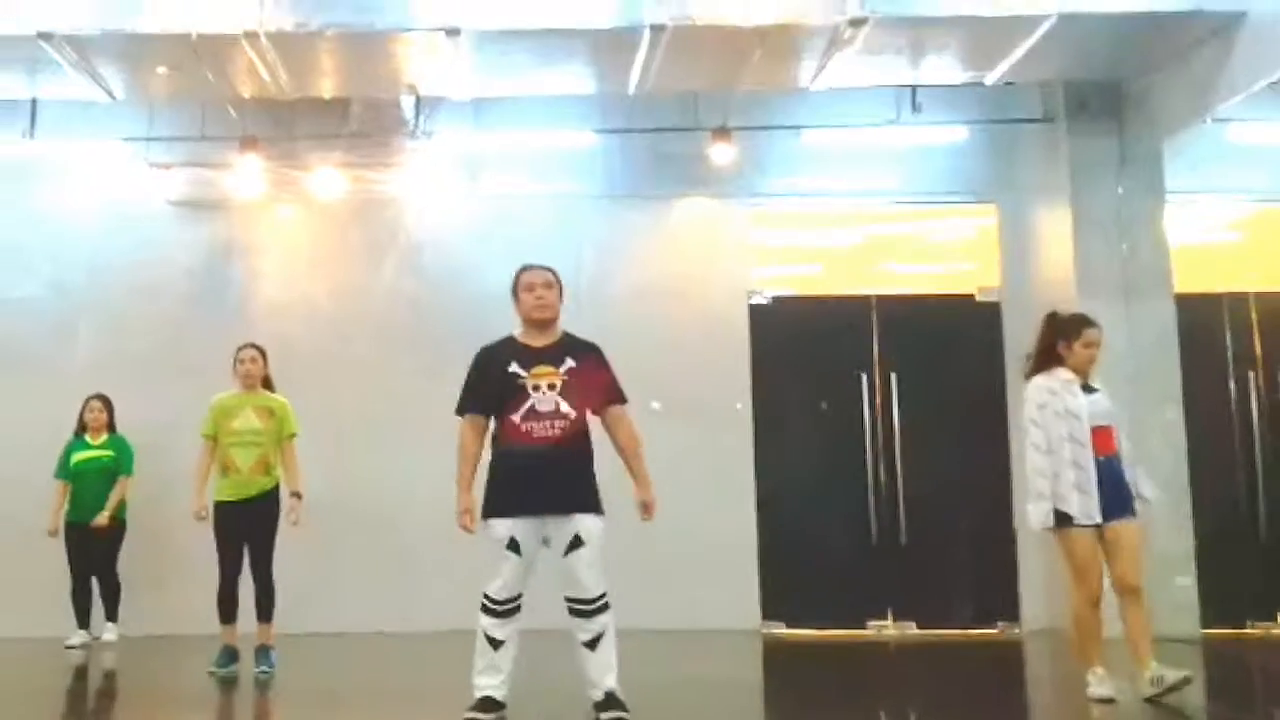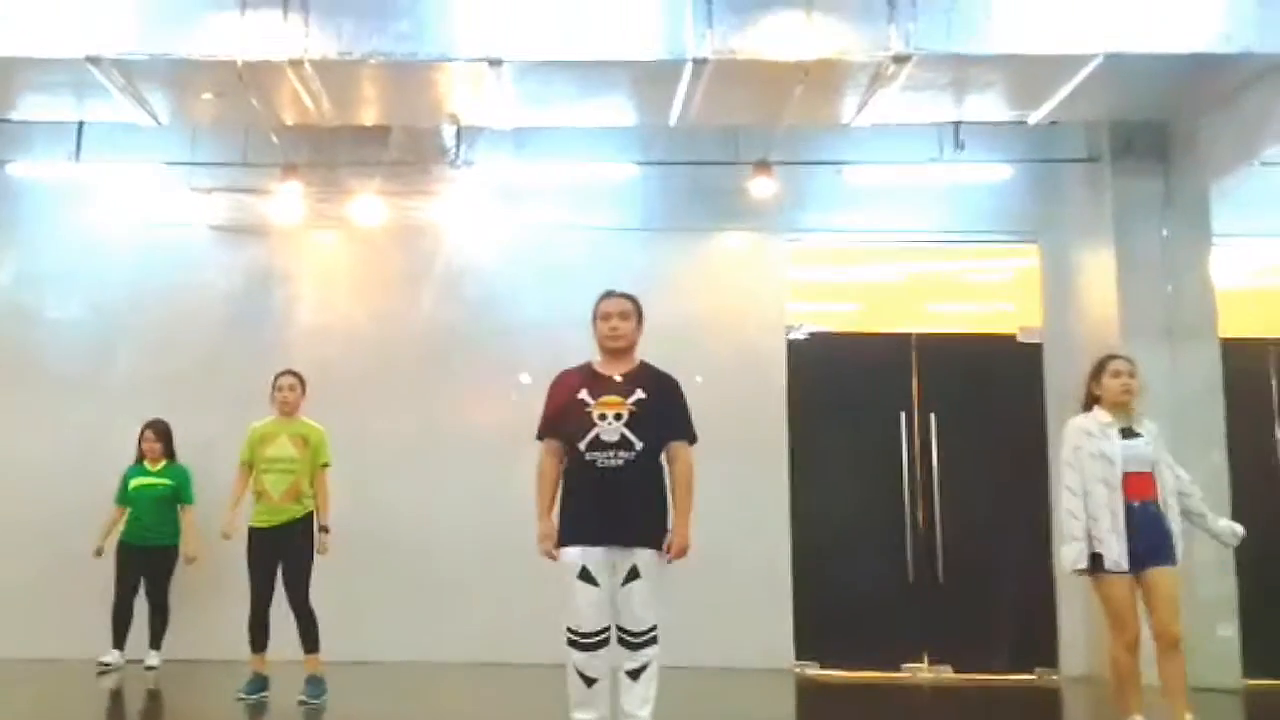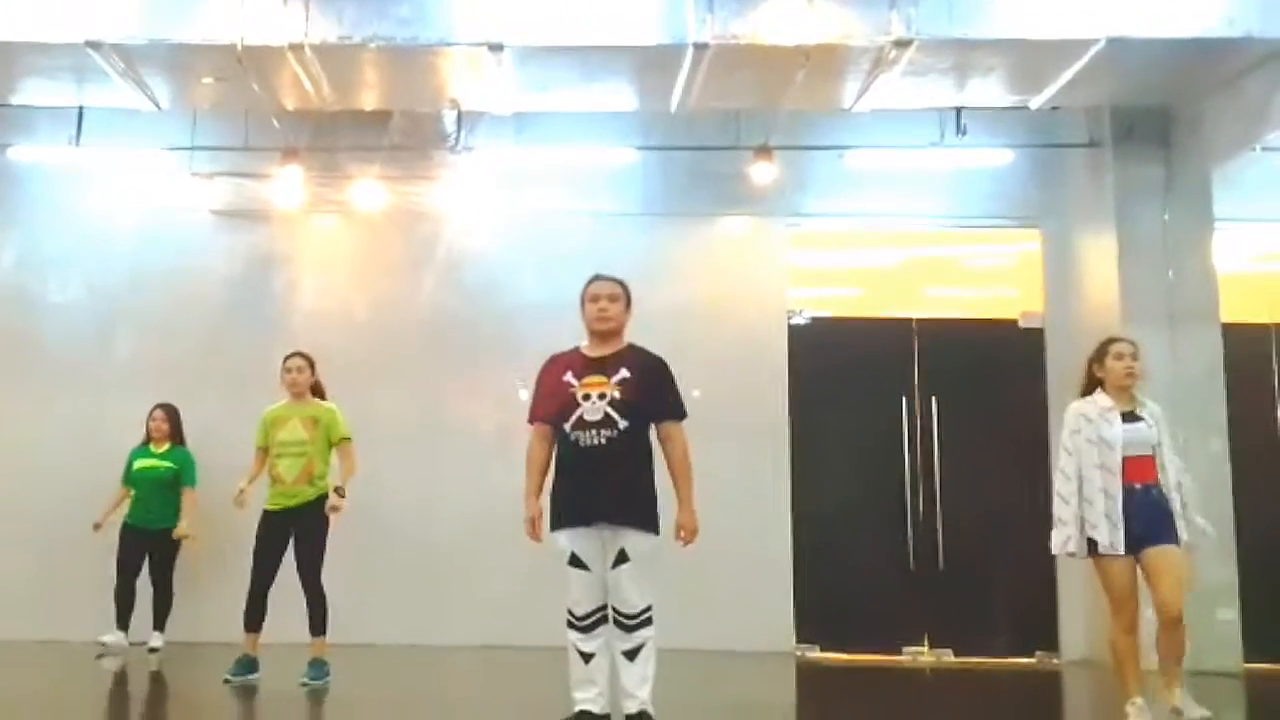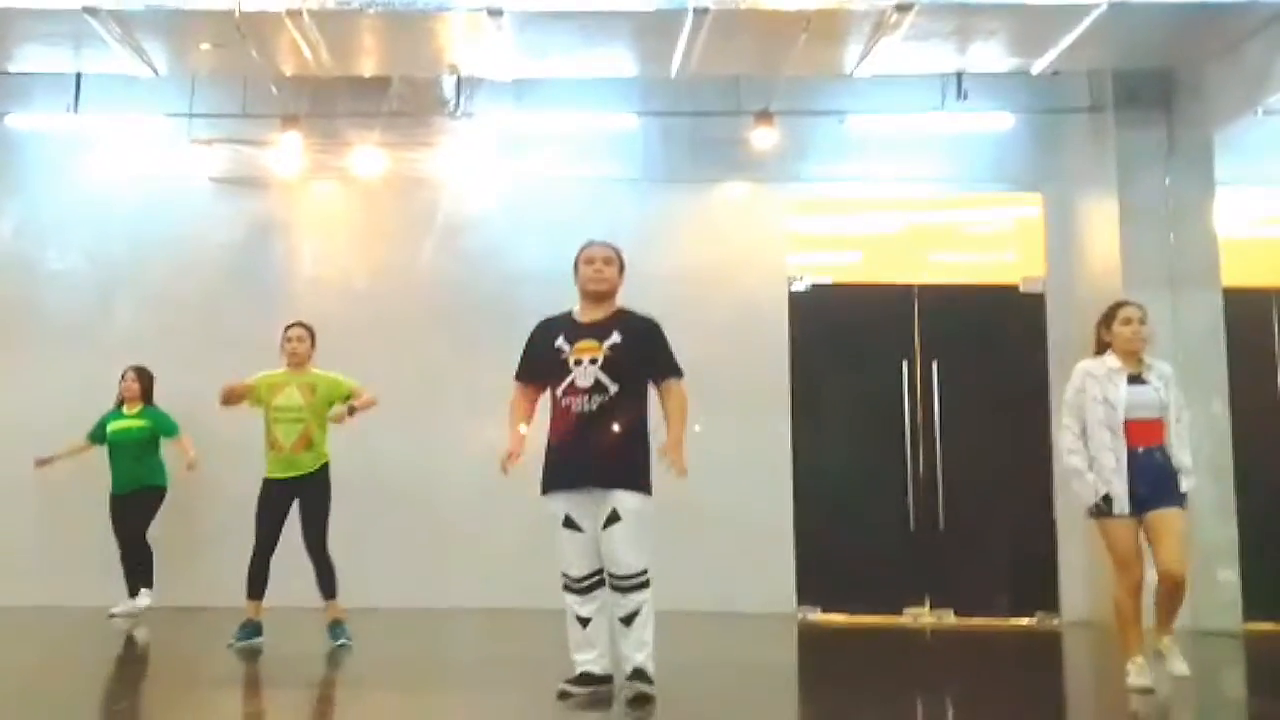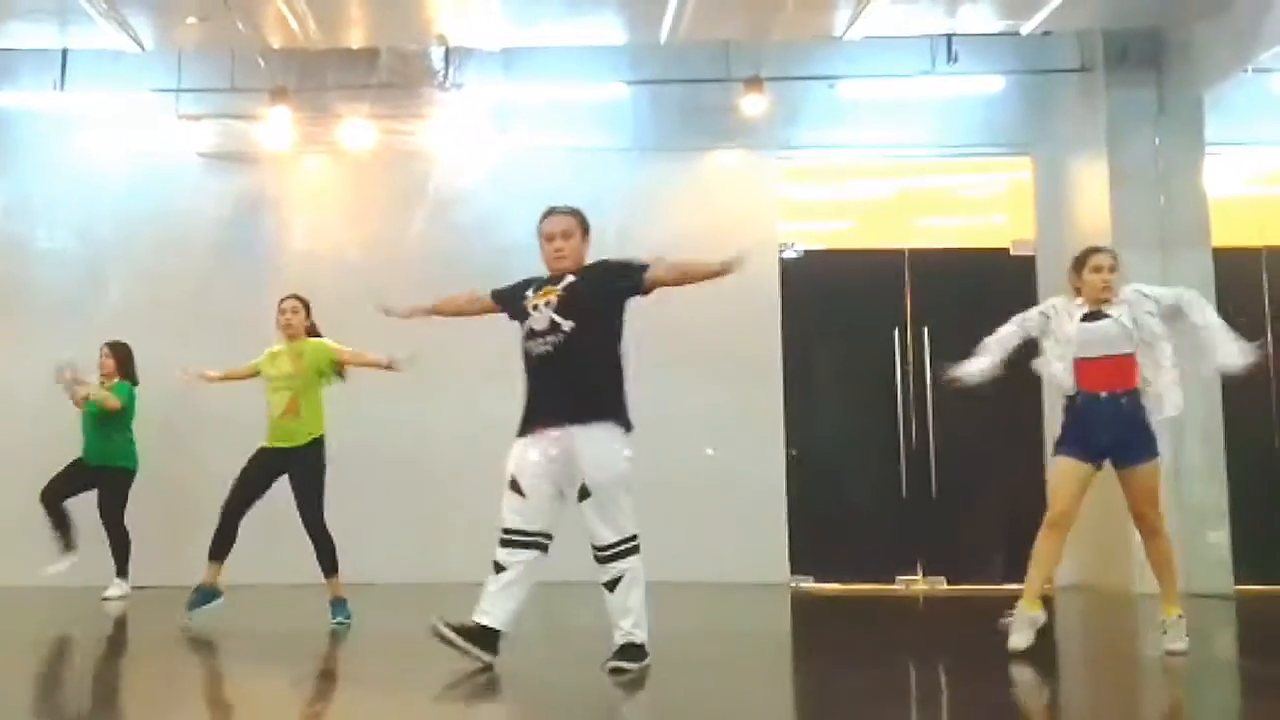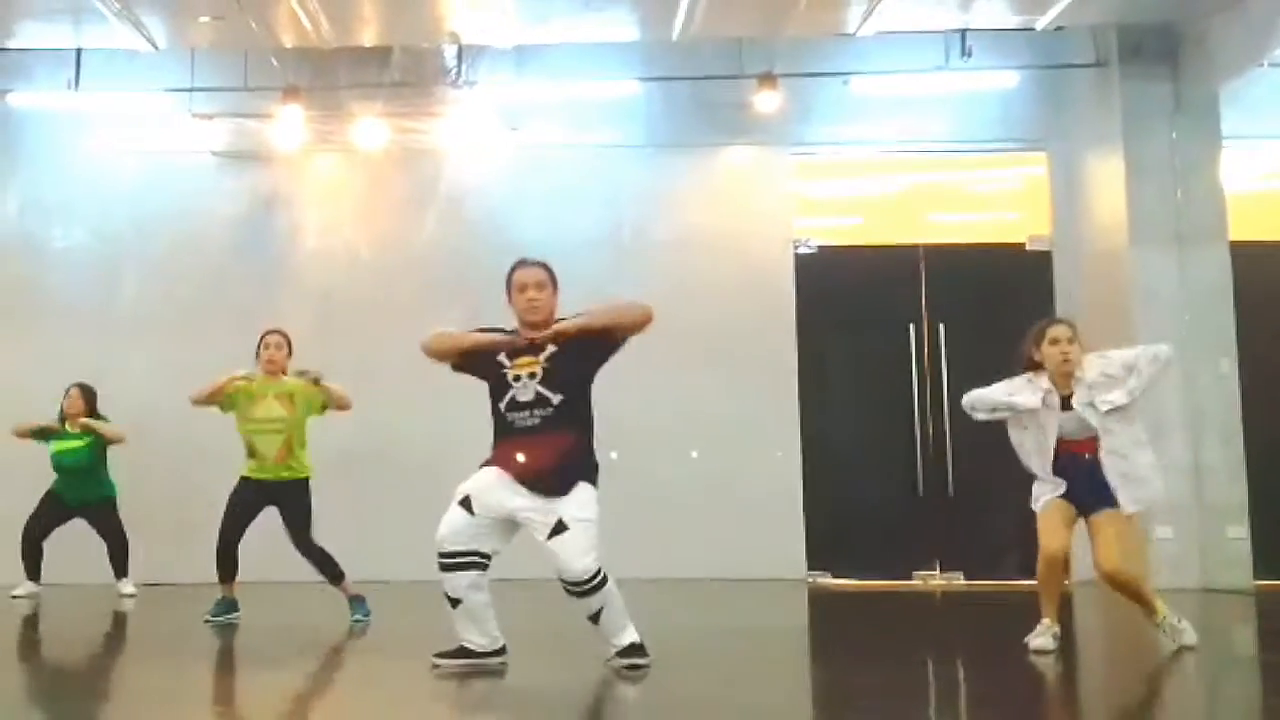
dt=0.5s
person 1, frame 1
left shoulder: (586, 355)
right shoulder: (493, 358)
left elbow: (617, 420)
right elbow: (472, 427)
left wrist: (642, 482)
right wrist: (465, 491)
left hip: (576, 497)
right hip: (511, 499)
left knee: (589, 595)
right knee: (502, 594)
person 1, frame 2
left shoulder: (662, 386)
right shoulder: (568, 384)
left elbow: (680, 457)
right elbow: (551, 455)
left wrist: (682, 523)
right wrist: (544, 519)
left hip: (642, 529)
right hip: (581, 529)
left knee: (638, 628)
right knee: (586, 629)
person 1, frame 3
left shoulder: (649, 367)
right shoulder: (556, 368)
left elbow: (672, 437)
right elbow: (541, 436)
left wrist: (686, 504)
right wrist: (531, 499)
left hip: (631, 510)
right hip: (573, 510)
left knee: (631, 608)
right knee: (583, 611)
person 1, frame 4
left shoulder: (641, 330)
right shoulder: (548, 332)
left elbow: (671, 387)
right elbow: (525, 390)
left wrist: (675, 438)
right wrist: (516, 437)
left hip: (624, 472)
right hip: (567, 472)
left knee: (628, 571)
right knee: (579, 576)
left ankle: (639, 668)
right ankle: (592, 668)
person 1, frame 5
left shoulder: (604, 279)
right shoulder: (525, 290)
left elbow: (658, 272)
right elbow: (479, 302)
left wrist: (715, 269)
right wrist: (420, 308)
left hip: (593, 427)
right hip: (538, 429)
left knee: (613, 535)
right knee: (520, 531)
left ankle: (632, 640)
right ankle: (487, 629)
person 1, frame 6
left shoulder: (578, 338)
right shoulder: (493, 346)
left elbow: (641, 315)
right elbow: (432, 346)
left wrist: (574, 325)
right wrist: (487, 340)
left hip: (566, 481)
right hip: (503, 474)
left knee: (578, 570)
right knee: (453, 542)
left ankle: (626, 641)
right ankle: (482, 645)
person 2, frame 1
left shoulder: (1097, 388)
right shoulder: (1042, 387)
right elbow: (1039, 447)
left wrist: (1140, 485)
right wrist: (1041, 502)
left hip: (1114, 483)
right hip: (1074, 491)
left knee: (1131, 583)
right knee: (1088, 588)
left ankle: (1150, 672)
right ankle: (1095, 672)
person 2, frame 2
left shoulder: (1148, 430)
right shoulder: (1081, 430)
left elbow: (1175, 481)
right elbow: (1073, 491)
left wrist: (1213, 523)
right wrist: (1076, 545)
left hip: (1154, 529)
right hip: (1111, 535)
left knee: (1170, 634)
right knee: (1126, 635)
person 2, frame 3
left shoulder: (1152, 412)
right shoulder: (1082, 413)
left elbow: (1171, 467)
right elbow: (1069, 472)
left wrist: (1188, 516)
right wrist: (1066, 528)
left hip: (1155, 511)
right hip: (1110, 517)
left knee: (1173, 609)
right knee: (1125, 617)
person 2, frame 4
left shoulder: (1163, 373)
right shoulder: (1088, 373)
left elbow: (1178, 427)
right elbow: (1070, 432)
left wrist: (1184, 471)
right wrist: (1087, 481)
left hip: (1160, 473)
right hip: (1115, 478)
left knee: (1174, 569)
right knee: (1129, 577)
left ankle: (1165, 636)
right ankle: (1135, 660)
person 2, frame 5
left shoulder: (1137, 301)
right shoulder: (1057, 311)
left elbow: (1189, 302)
right elbow: (1013, 331)
left wrist: (1221, 342)
right wrist: (983, 363)
left hip: (1129, 419)
right hip: (1081, 422)
left knee: (1150, 522)
right knee: (1056, 518)
left ankle: (1173, 614)
right ankle: (1028, 612)
person 2, frame 6
left shoulder: (1102, 368)
right shoulder: (1027, 387)
left elbow: (1159, 353)
right elbow: (971, 400)
left wrist: (1125, 394)
right wrist: (1017, 403)
left hip: (1105, 479)
right hip: (1057, 479)
left knee: (1113, 567)
right knee: (1053, 550)
left ankle: (1158, 611)
right ankle: (1048, 624)
person 3, frame 1
left shoulder: (278, 406)
right shoulder: (219, 405)
left elbow: (287, 454)
right elbow: (208, 453)
left wrist: (295, 493)
right wrist: (199, 494)
left hip: (264, 497)
right hip: (226, 499)
left knee: (261, 572)
right knee: (228, 572)
left ankle: (263, 647)
right ankle: (229, 647)
person 3, frame 2
left shoulder: (314, 433)
right shoulder: (257, 432)
left elbow: (320, 484)
right elbow: (243, 477)
left wrist: (323, 527)
right wrist: (231, 514)
left hip: (298, 524)
right hip: (261, 525)
left knee: (298, 598)
right knee: (259, 601)
left ankle: (314, 677)
right ankle: (258, 676)
person 3, frame 3
left shoulder: (327, 413)
right shoulder: (271, 415)
left elbow: (347, 457)
right elbow: (261, 458)
left wrist: (339, 490)
right wrist: (246, 483)
left hip: (312, 506)
right hip: (275, 507)
left knee: (310, 581)
right knee: (260, 581)
left ankle: (318, 661)
right ankle: (249, 657)
person 3, frame 4
left shoulder: (325, 382)
right shoulder: (264, 381)
left elbow: (369, 396)
right elbow: (227, 399)
left wrist: (350, 408)
right wrist: (232, 391)
left hip: (313, 474)
right hip: (276, 476)
left knee: (316, 547)
right knee: (262, 547)
left ankle: (336, 622)
right ankle: (252, 622)
person 3, frame 5
left shoulder: (316, 349)
right shoulder: (273, 353)
left elbow: (349, 356)
right elbow: (251, 370)
left wrist: (386, 363)
right wrist: (216, 376)
left hip: (306, 447)
right hip: (272, 448)
left knee: (313, 523)
right knee: (231, 511)
left ankle: (337, 600)
right ankle: (208, 587)
person 3, frame 6
left shoulder: (303, 389)
right shoulder: (241, 388)
left elbow: (345, 405)
right elbow: (197, 399)
left wrist: (320, 384)
right wrist: (228, 381)
left hip: (293, 479)
right hip: (253, 479)
left knee: (305, 544)
right knee: (227, 538)
left ankle: (354, 597)
right ankle: (227, 600)
person 4, frame 1
left shoulder: (119, 445)
right shoulder: (73, 446)
left elbow: (122, 482)
right elbow: (63, 484)
left wrist: (106, 513)
right wrist: (55, 517)
left hip: (108, 521)
right hip: (77, 522)
left knee: (105, 571)
right knee: (79, 575)
left ankle: (111, 623)
right ankle: (83, 630)
person 4, frame 2
left shoulder: (178, 473)
right shoulder: (132, 472)
left elbow: (186, 511)
right elbow: (119, 508)
left wrist: (189, 543)
right wrist: (103, 538)
left hip: (164, 546)
right hip: (130, 543)
left knee: (157, 598)
right knee: (123, 595)
left ankle: (154, 652)
right ankle: (117, 651)
person 4, frame 3
left shoulder: (182, 456)
right shoulder: (137, 453)
left elbow: (188, 492)
right elbow: (125, 488)
left wrist: (185, 523)
right wrist: (105, 515)
left hip: (165, 530)
right hip: (134, 525)
left knee: (161, 580)
right knee: (124, 576)
left ankle: (157, 634)
right ankle: (120, 632)
person 4, frame 4
left shoulder: (154, 415)
right shoulder: (111, 417)
left elbow: (178, 435)
right elbow: (87, 443)
left wrist: (190, 452)
right wrist: (55, 457)
left hip: (150, 486)
right hip: (120, 490)
left knee: (135, 533)
right knee: (124, 543)
left ankle: (146, 589)
right ankle: (132, 599)
person 4, frame 5
left shoulder: (124, 389)
right shoulder: (100, 386)
left elbow: (113, 404)
right elbow: (82, 404)
left wrist: (89, 389)
right wrist: (71, 384)
left hip: (117, 464)
right hip: (91, 461)
left knee: (112, 520)
right knee: (49, 495)
left ankle: (121, 581)
right ankle: (68, 551)
person 4, frame 6
left shoulder: (96, 427)
right shoulder: (55, 429)
left elbow: (119, 437)
right elbow: (19, 432)
left wrist: (87, 423)
right wrist: (42, 425)
left hip: (97, 498)
right hip: (62, 496)
left knee: (115, 534)
right knee: (31, 534)
left ankle: (123, 580)
right ankle: (32, 582)
